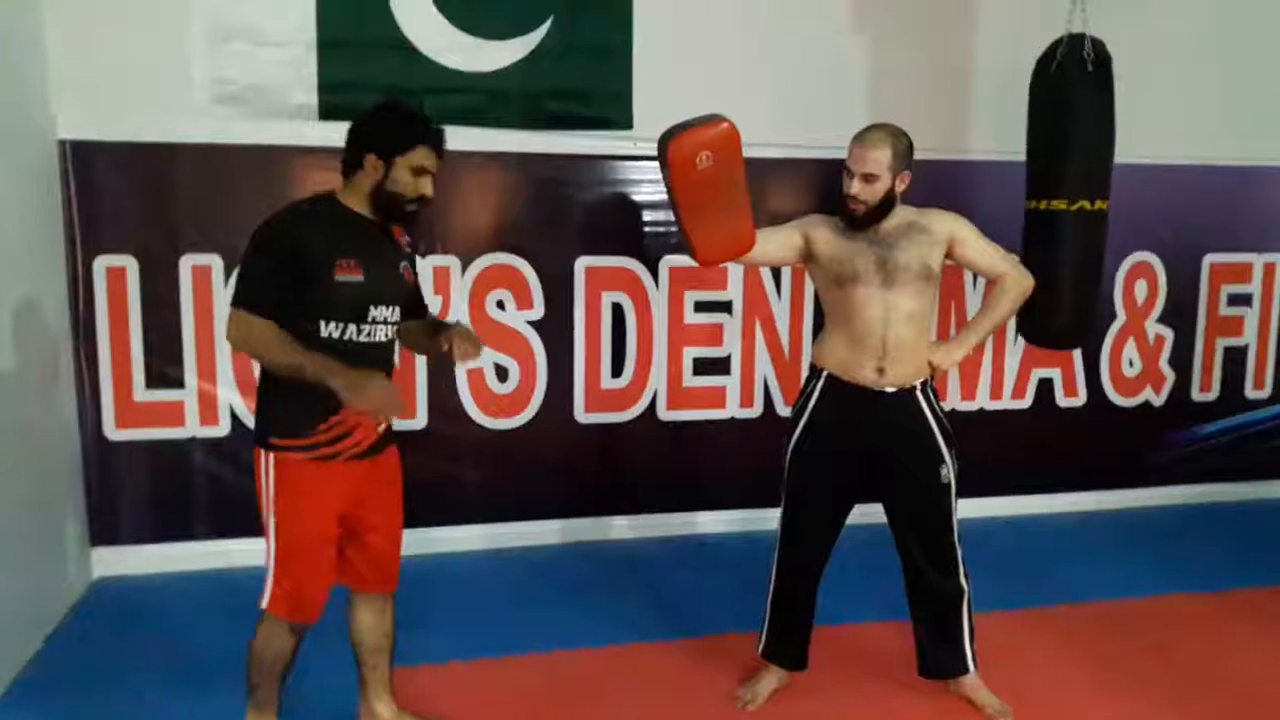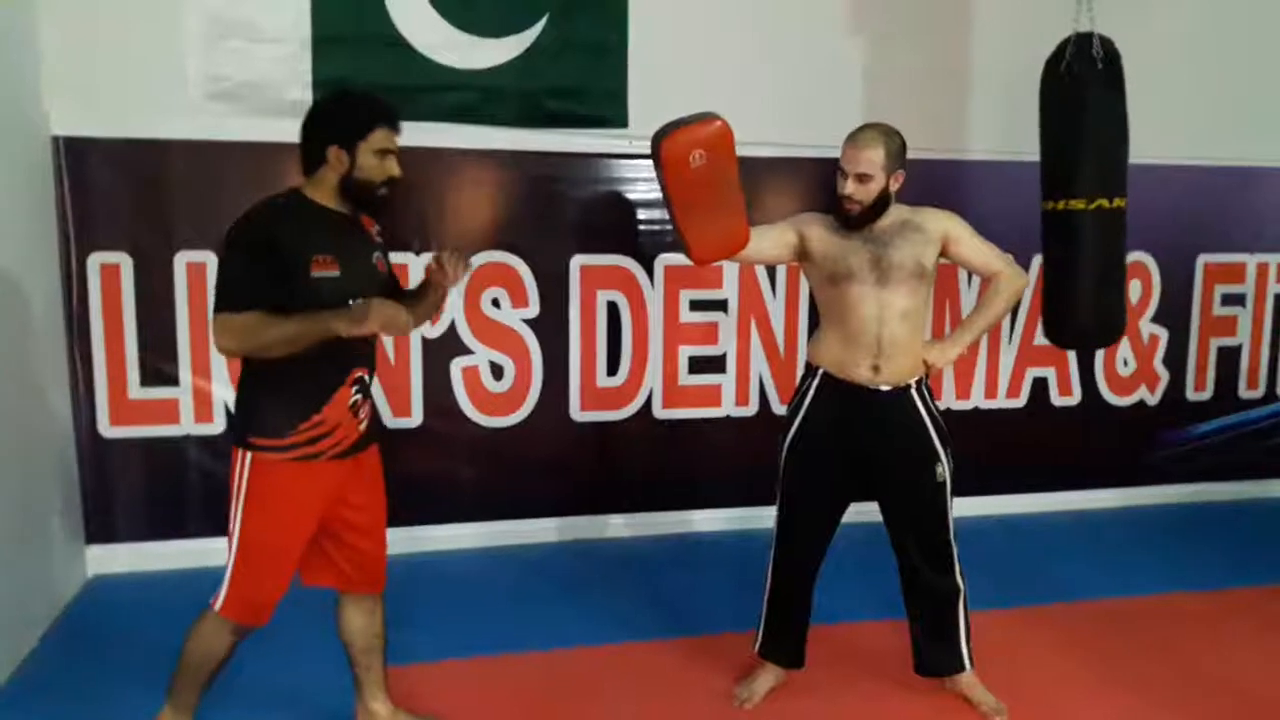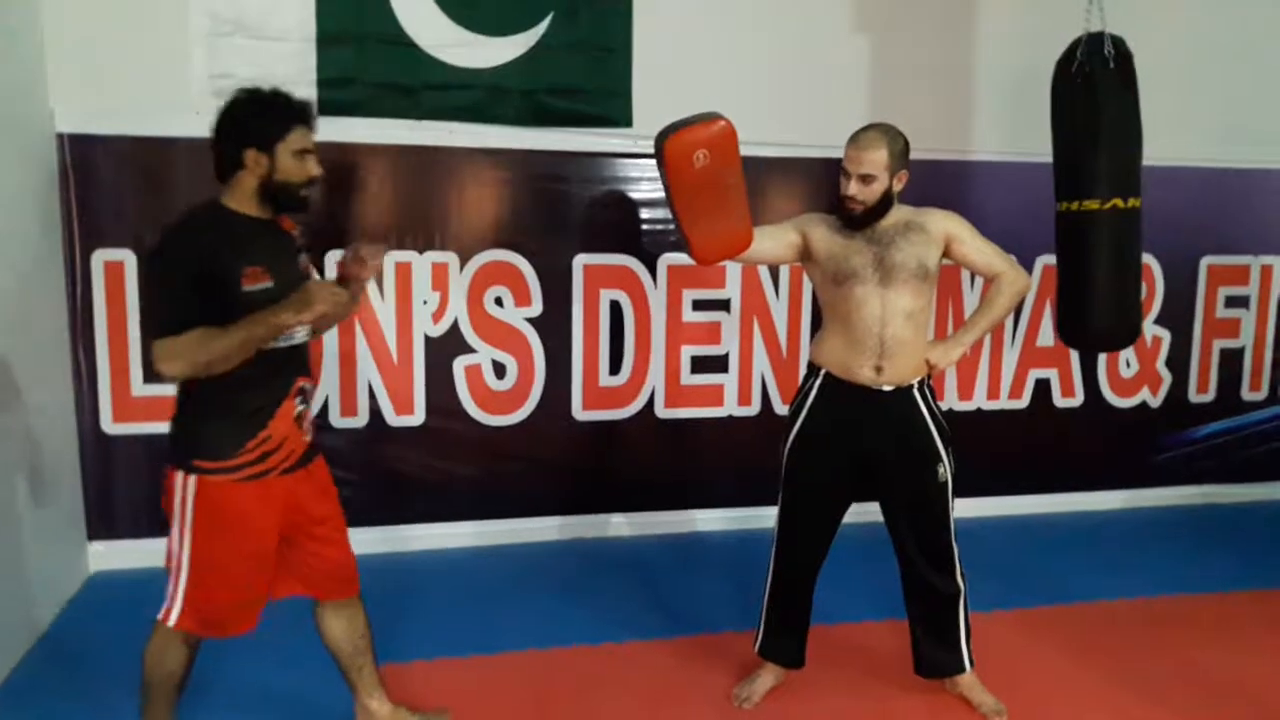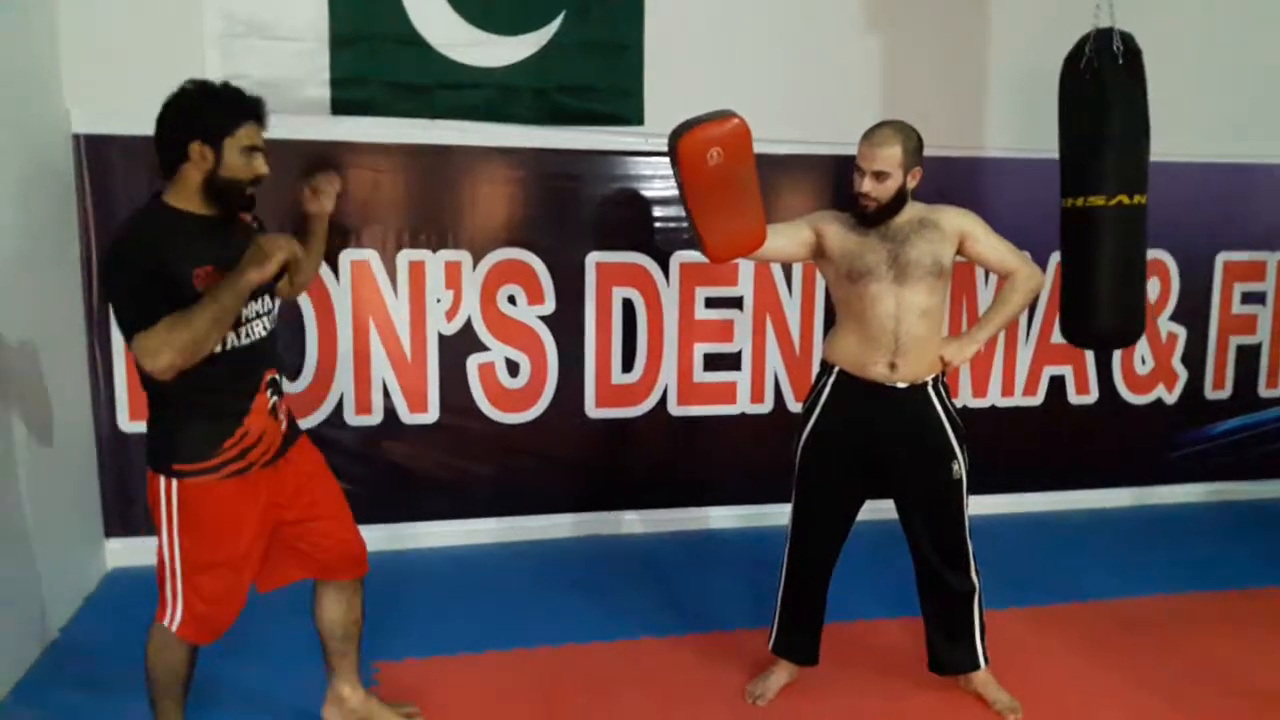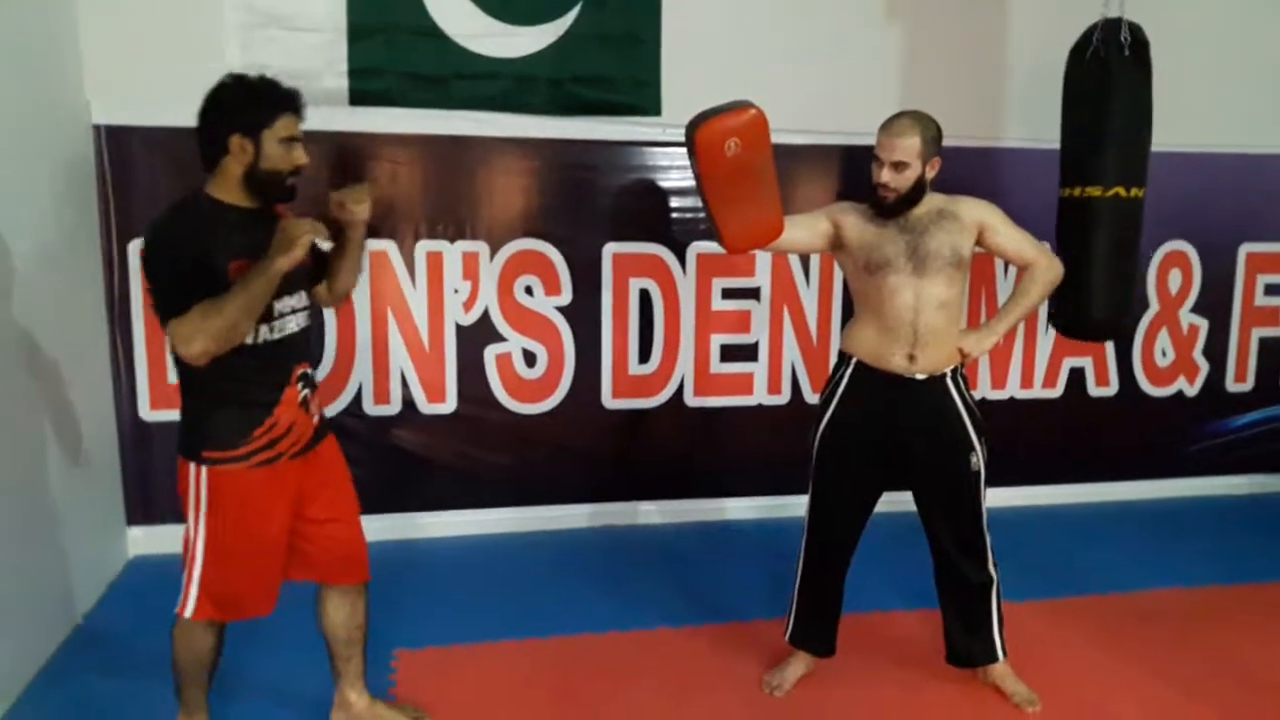
dt=0.3s
person 1, frame 1
left shoulder: (394, 240)
right shoulder: (294, 231)
right elbow: (246, 329)
left wrist: (443, 336)
right wrist: (338, 378)
left hip: (374, 445)
right hip: (300, 450)
left knee: (376, 579)
right knee: (293, 598)
person 1, frame 2
left shoulder: (363, 230)
right shoulder: (267, 229)
left elbow: (394, 314)
right elbow: (231, 334)
left wrist: (433, 292)
right wrist: (343, 320)
left hip: (354, 444)
right hip: (279, 450)
left knee: (363, 579)
right knee: (245, 597)
person 1, frame 3
left shoulder: (282, 233)
right shoulder: (190, 244)
right elbow: (175, 360)
left wrist: (350, 285)
right wrist: (282, 312)
left hip: (295, 456)
right hip: (220, 470)
left knee: (337, 582)
right knee: (190, 612)
person 1, frame 4
left shoulder: (238, 222)
right shoulder: (141, 246)
left elbow: (289, 285)
right elbow: (159, 357)
left wrist: (317, 220)
right wrist: (245, 274)
left hip: (279, 444)
right hip: (201, 467)
left knee: (343, 560)
right knee: (189, 613)
person 1, frame 5
left shoulder: (277, 218)
right shoulder: (179, 234)
left elbow: (331, 289)
right elbow: (194, 344)
left wrist: (353, 230)
right wrist: (276, 261)
left hip: (308, 438)
right hip: (230, 455)
left knee: (344, 567)
right knee: (213, 597)
person 2, frame 1
left shoulder: (939, 229)
right shoulder: (817, 233)
left elbow: (1016, 279)
right elbow: (737, 246)
left wrist: (962, 344)
left hip: (909, 410)
right hip: (832, 407)
left knee: (934, 549)
right knee: (801, 545)
left ankle: (957, 669)
right ankle: (779, 661)
person 2, frame 2
left shoulder: (934, 227)
right shoulder: (811, 232)
left elbow: (1011, 276)
right elbow: (731, 244)
left wrist: (956, 342)
left hip: (905, 408)
right hip: (827, 404)
left knee: (929, 547)
right knee: (797, 543)
left ankle: (953, 666)
right ankle: (776, 659)
person 2, frame 3
left shoulder: (936, 228)
right shoulder: (815, 232)
left elbow: (1012, 277)
right elbow: (735, 243)
left wrist: (959, 342)
left hip: (907, 409)
right hip: (830, 405)
left knee: (931, 548)
right knee: (798, 543)
left ankle: (954, 668)
right ankle: (777, 659)
person 2, frame 4
left shoulder: (950, 224)
right shoulder: (828, 229)
left elbow: (1027, 275)
left wrist: (973, 339)
left hip: (921, 406)
right hip: (843, 402)
left knee: (945, 545)
right knee: (812, 540)
left ankle: (969, 665)
right ankle: (790, 656)
person 2, frame 5
left shoulder: (969, 215)
right shoulder: (847, 220)
left elbow: (1046, 266)
left wrist: (991, 331)
left hip: (939, 397)
right hip: (862, 392)
left knee: (963, 537)
right knee: (830, 531)
left ankle: (987, 657)
right ankle: (807, 646)
